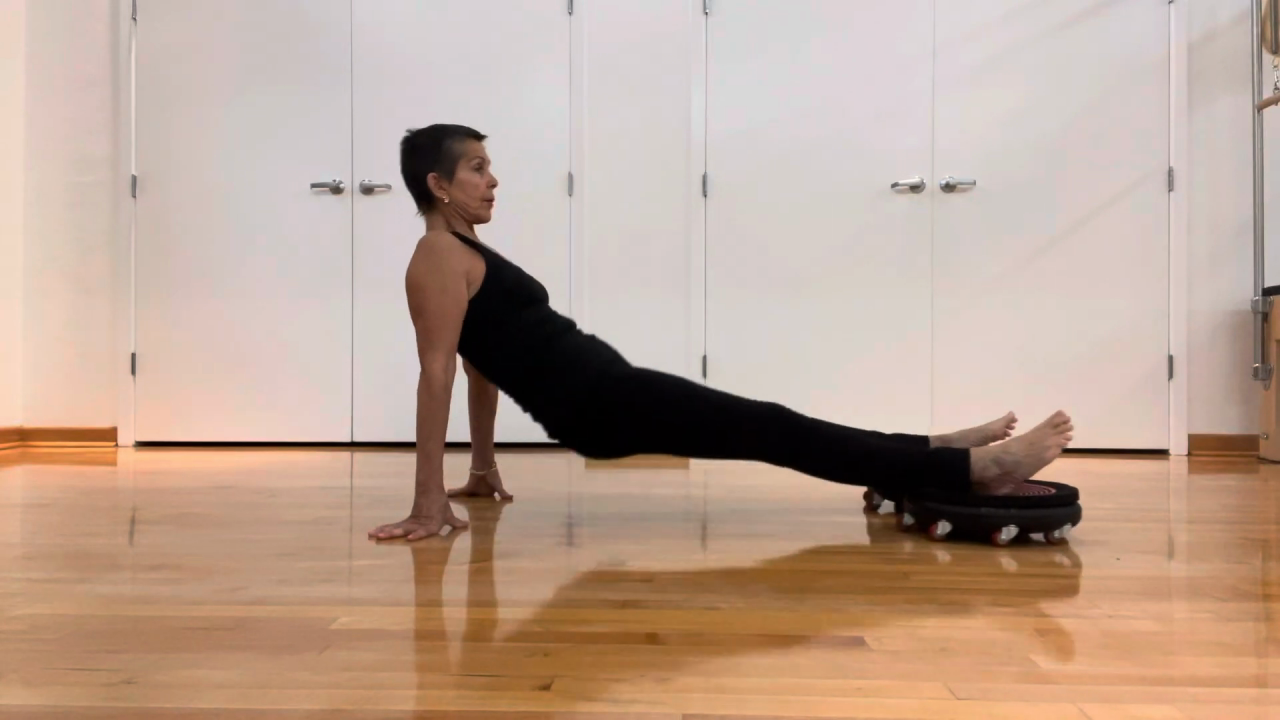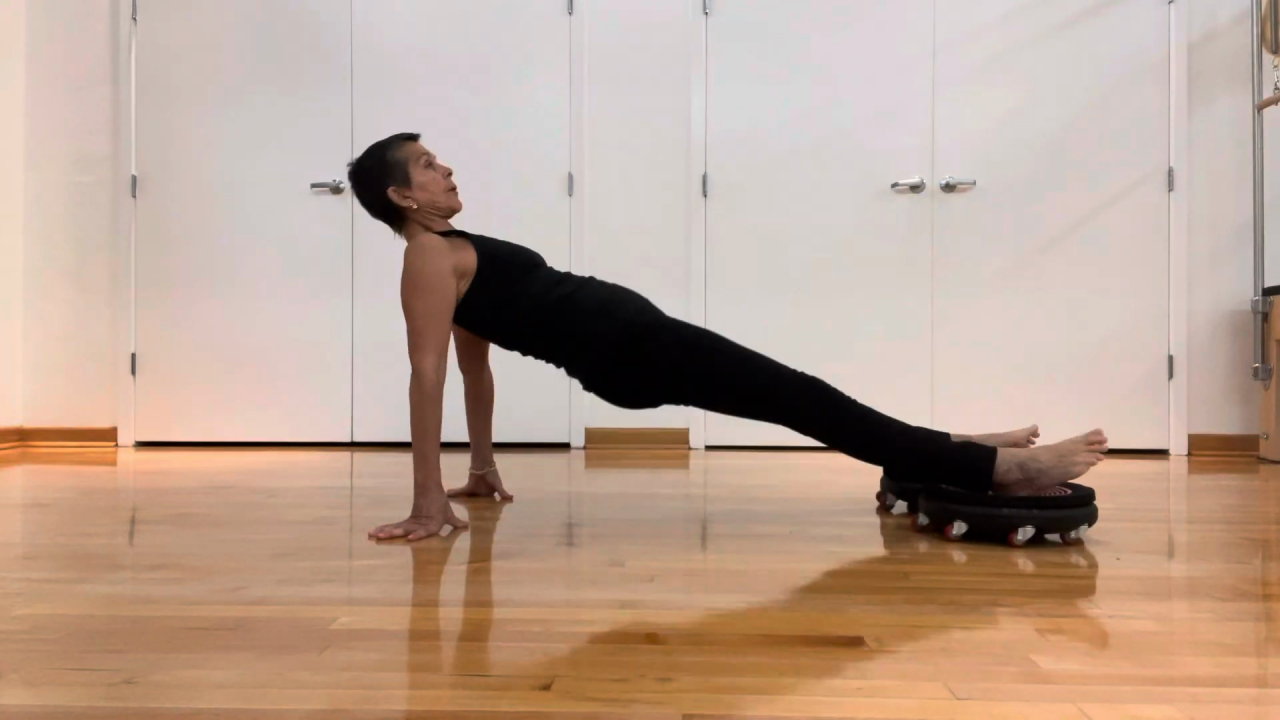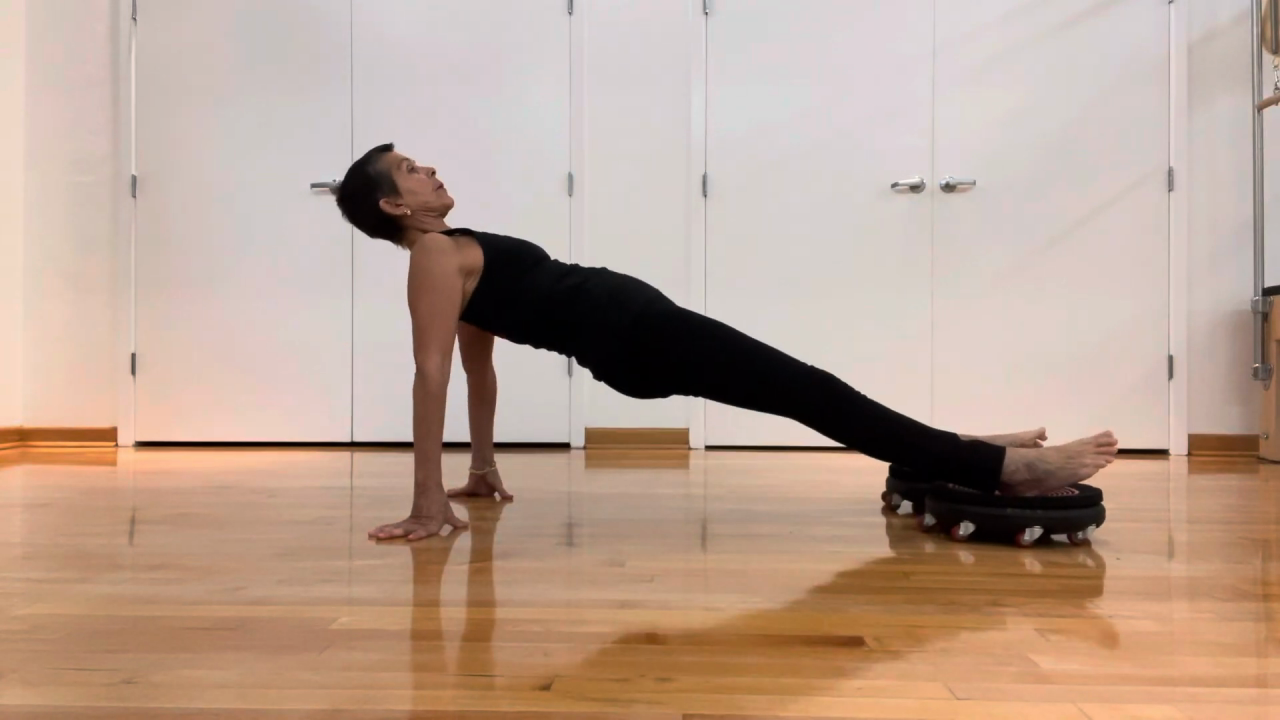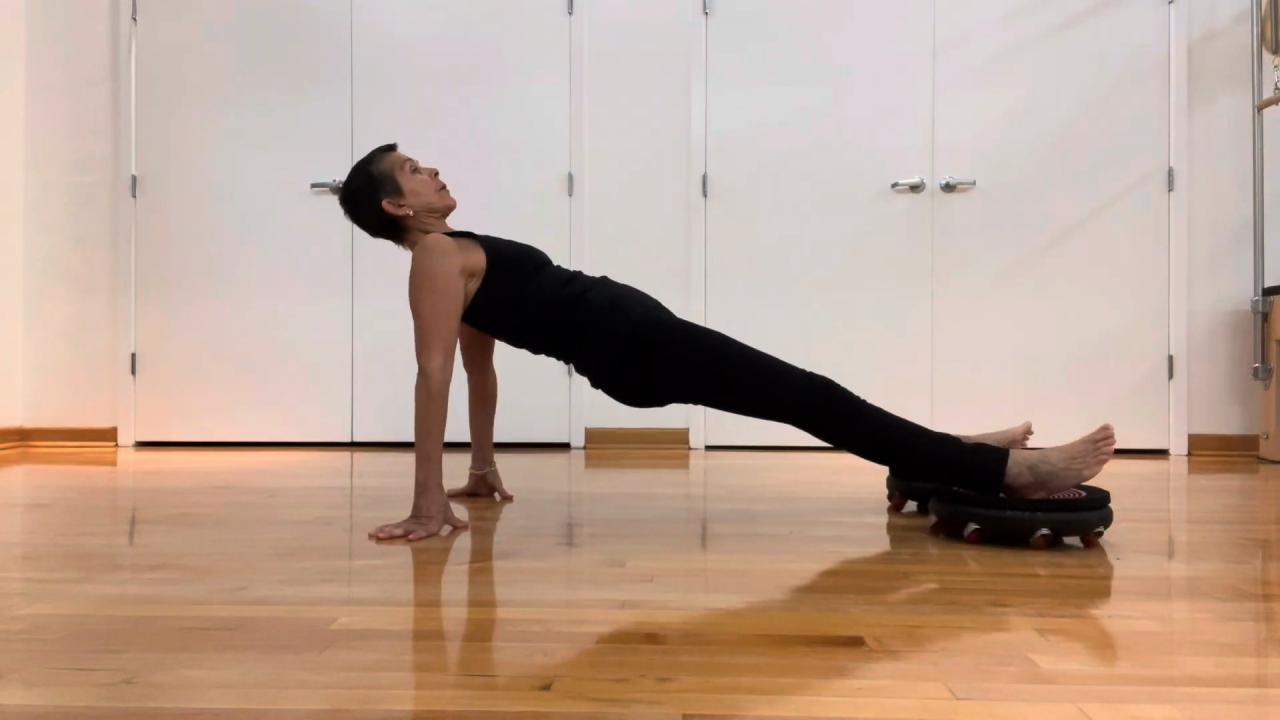
dt=0.3s
person 1, frame 1
left shoulder: (470, 251)
right shoulder: (439, 255)
left elbow: (482, 364)
right elbow: (436, 372)
left wrist: (484, 467)
right wrist: (429, 501)
left hip: (601, 389)
right hip: (590, 402)
left knee: (767, 428)
right knee: (768, 432)
left ankle: (939, 453)
right ankle: (974, 470)
person 1, frame 2
left shoulder: (457, 255)
right shoulder: (429, 258)
left elbow: (475, 365)
right elbow: (428, 373)
right wrist: (426, 503)
left hip: (631, 333)
right hip: (624, 350)
left knee: (798, 399)
right knee: (799, 403)
left ankle: (968, 454)
right ankle: (1001, 468)
person 1, frame 3
left shoulder: (459, 255)
right shoulder: (435, 255)
left elbow: (479, 365)
right elbow: (433, 373)
right wrist: (428, 502)
left hip: (638, 321)
right hip: (634, 338)
left knee: (804, 391)
right knee: (810, 397)
left ankle: (974, 456)
right ankle: (1006, 470)
person 1, frame 4
left shoulder: (461, 256)
right shoulder: (436, 260)
left elbow: (480, 365)
right elbow: (435, 375)
right wrist: (428, 502)
left hip: (637, 331)
right hip: (631, 347)
left knee: (802, 396)
right knee: (806, 401)
left ankle: (965, 453)
right ankle: (1010, 471)
